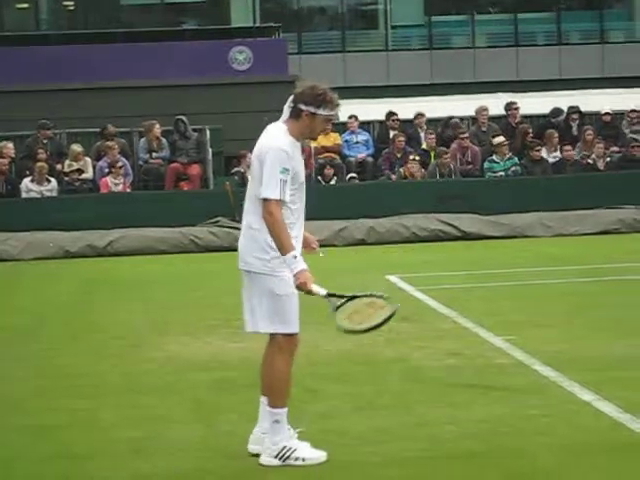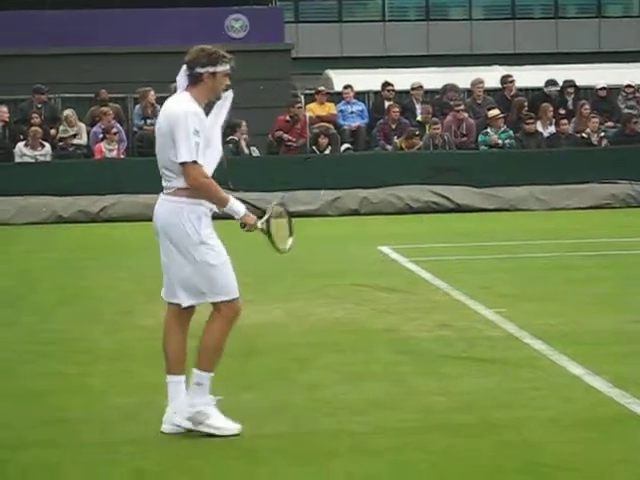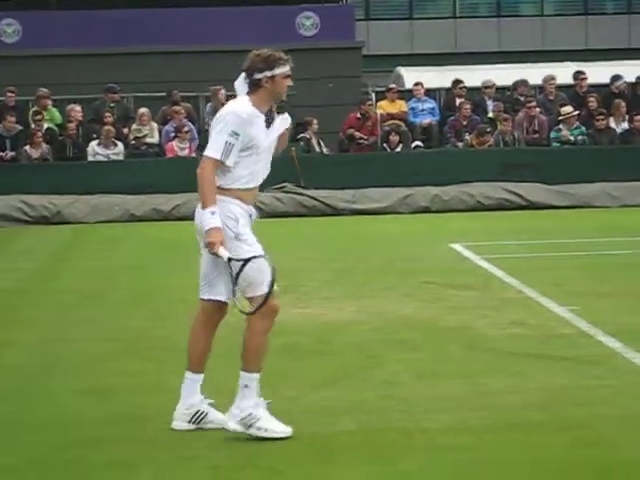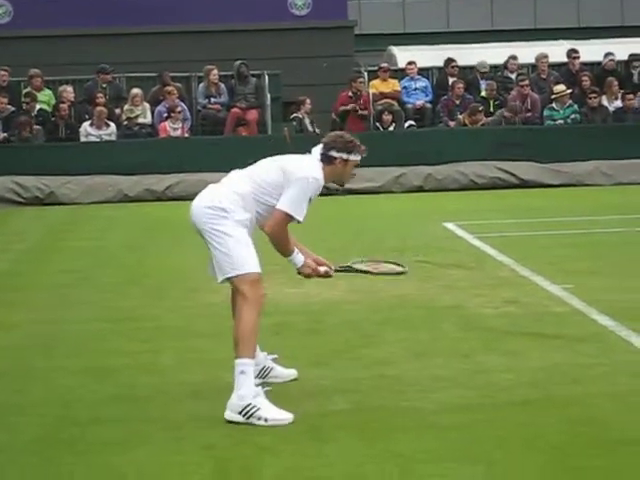
dt=1s
person 1, frame 1
left shoulder: (281, 134)
right shoulder: (280, 148)
right elbow: (271, 212)
left wrist: (298, 234)
right wrist: (297, 265)
left hip: (267, 253)
right hip: (270, 257)
left knee: (278, 341)
right knee: (284, 341)
left ankle: (266, 431)
right ankle: (278, 441)
person 1, frame 2
left shoulder: (181, 106)
right shoulder: (187, 111)
right elbow: (194, 176)
right wrist: (238, 210)
left hip: (174, 211)
right hip: (187, 216)
left knee: (179, 309)
right knee: (227, 306)
left ankle: (180, 408)
right ankle: (197, 402)
person 1, frame 3
left shoulder: (255, 114)
right shoulder: (238, 113)
right elbow: (206, 170)
left wrist: (278, 136)
right wrist: (213, 222)
left hip: (230, 215)
right hip: (226, 216)
left knee: (213, 308)
right knee: (265, 307)
left ankle: (191, 406)
right ankle: (247, 410)
person 1, frame 4
left shoulder: (302, 168)
right shoulder: (310, 177)
left elbow: (270, 223)
right elbow: (273, 228)
left wrist: (307, 255)
right wrist: (298, 261)
left hip: (211, 205)
right hip: (220, 212)
left knee: (243, 286)
right knee: (251, 294)
left ankle: (254, 363)
right ankle: (244, 398)
